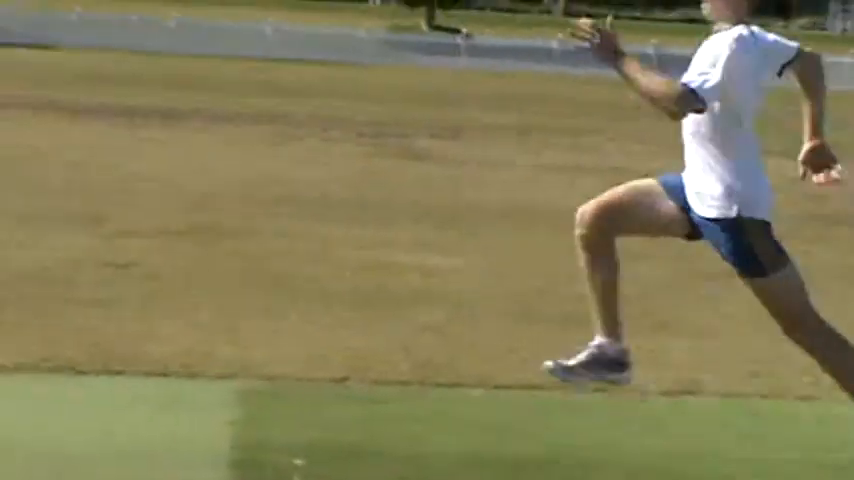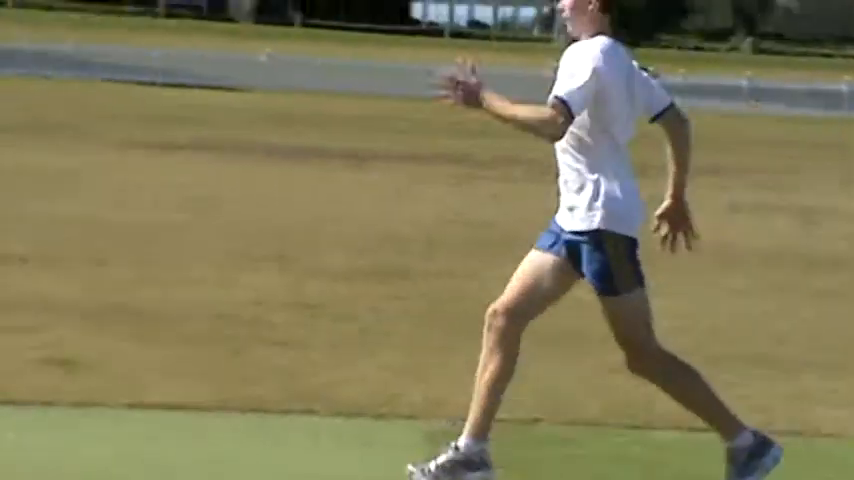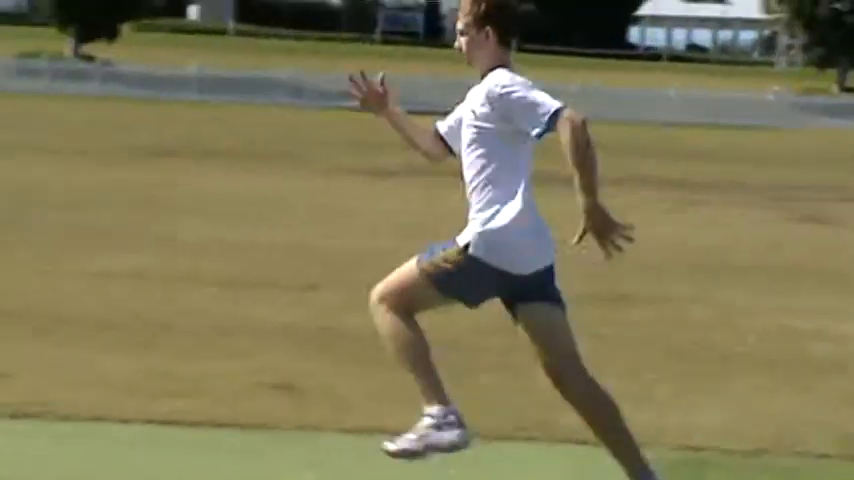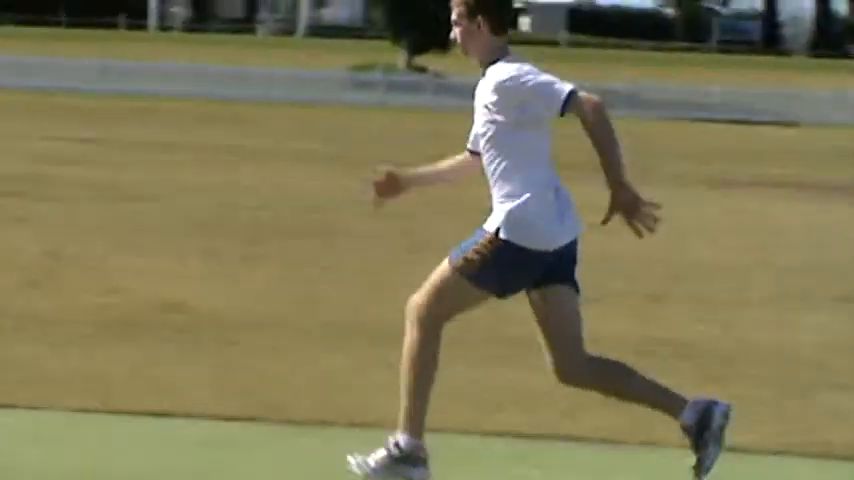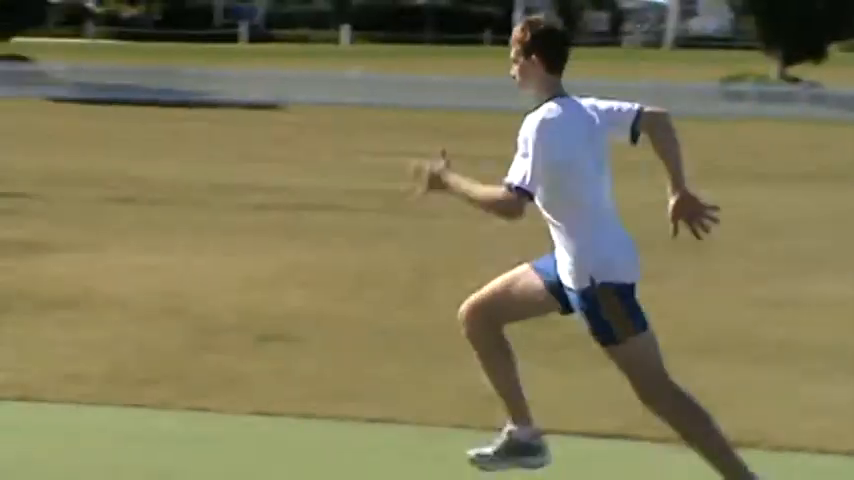
dt=0.2s
person 1, frame 1
left shoulder: (732, 45)
right shoulder: (749, 36)
left elbow: (678, 105)
right elbow: (809, 62)
left wrist: (619, 61)
right wrist: (814, 138)
left hip: (730, 202)
right hip: (697, 188)
left knee: (800, 324)
right knee: (591, 220)
right ankle: (609, 350)
person 1, frame 2
left shoulder: (588, 54)
right shoulder: (624, 64)
left elbow: (552, 125)
right elbow: (678, 121)
left wrist: (484, 100)
right wrist: (677, 198)
left hip: (600, 219)
right hip: (576, 219)
left knee: (642, 355)
right knee: (501, 317)
person 1, frame 3
left shoulder: (499, 88)
right shoulder: (483, 93)
left elbow: (574, 124)
right elbow: (437, 148)
left wrist: (592, 206)
right wrist: (385, 108)
left hip: (492, 244)
right hip: (528, 253)
left knee: (385, 302)
right knee: (567, 377)
left ankle: (441, 415)
person 1, frame 4
left shoulder: (507, 80)
right shoulder: (493, 82)
left elbow: (593, 107)
right elbow: (477, 158)
left wrist: (621, 188)
right wrist: (409, 179)
left hip: (521, 237)
right hip: (548, 236)
left knee: (421, 313)
right knee: (571, 369)
right ankle: (694, 413)
person 1, frame 5
left shoulder: (543, 125)
right shoulder: (587, 112)
left elbow: (510, 205)
right elbow: (658, 119)
left wrist: (448, 181)
right wrist: (680, 192)
left hip: (596, 272)
right hip: (573, 265)
left knee: (654, 390)
right knee: (474, 315)
right ankle: (523, 436)
